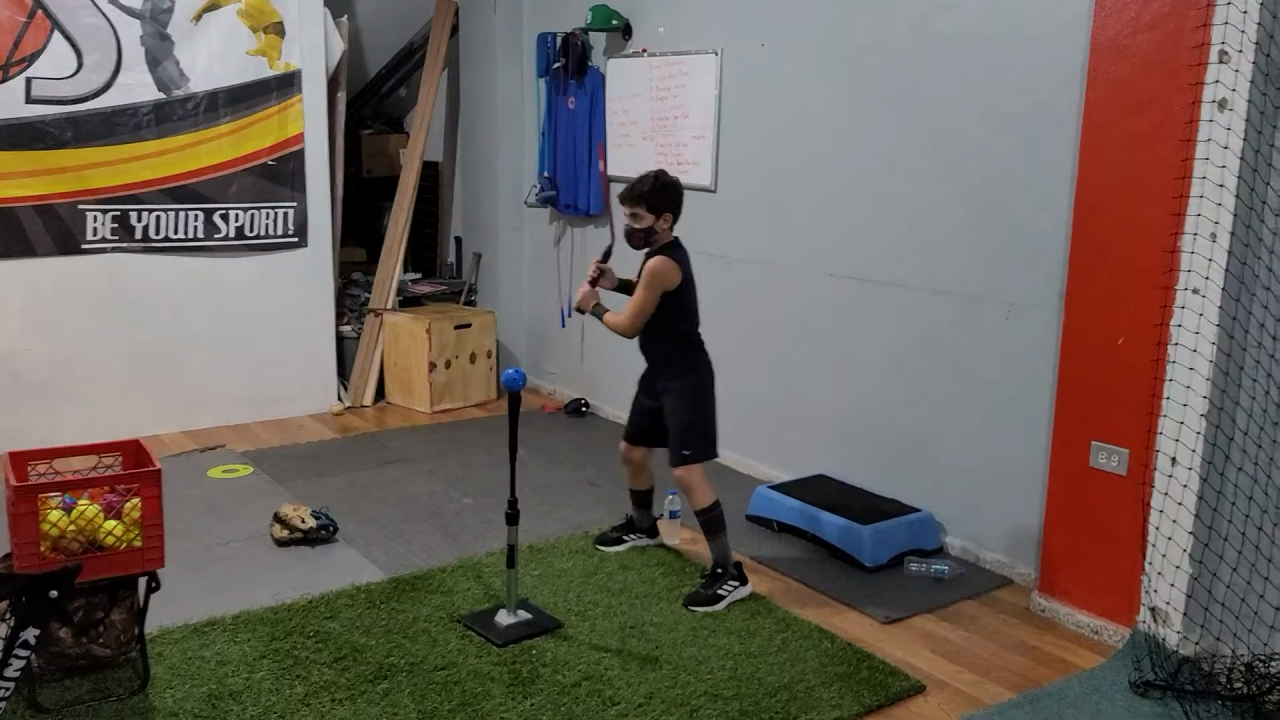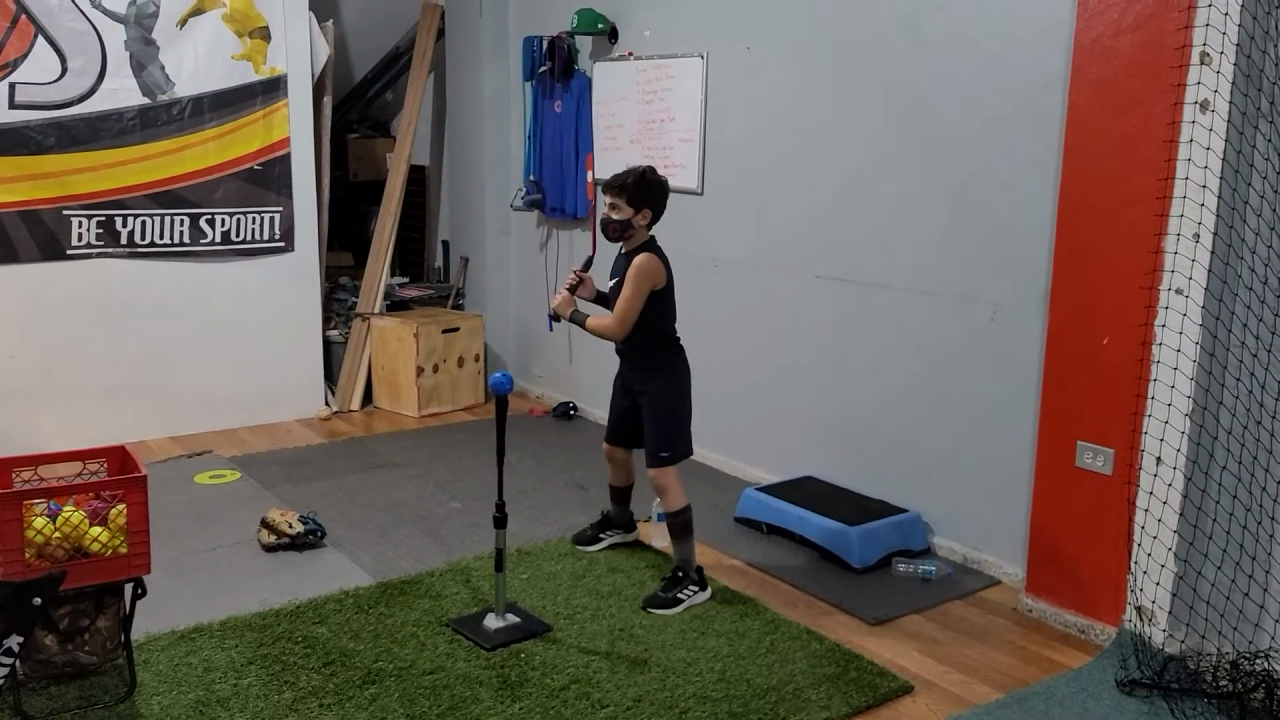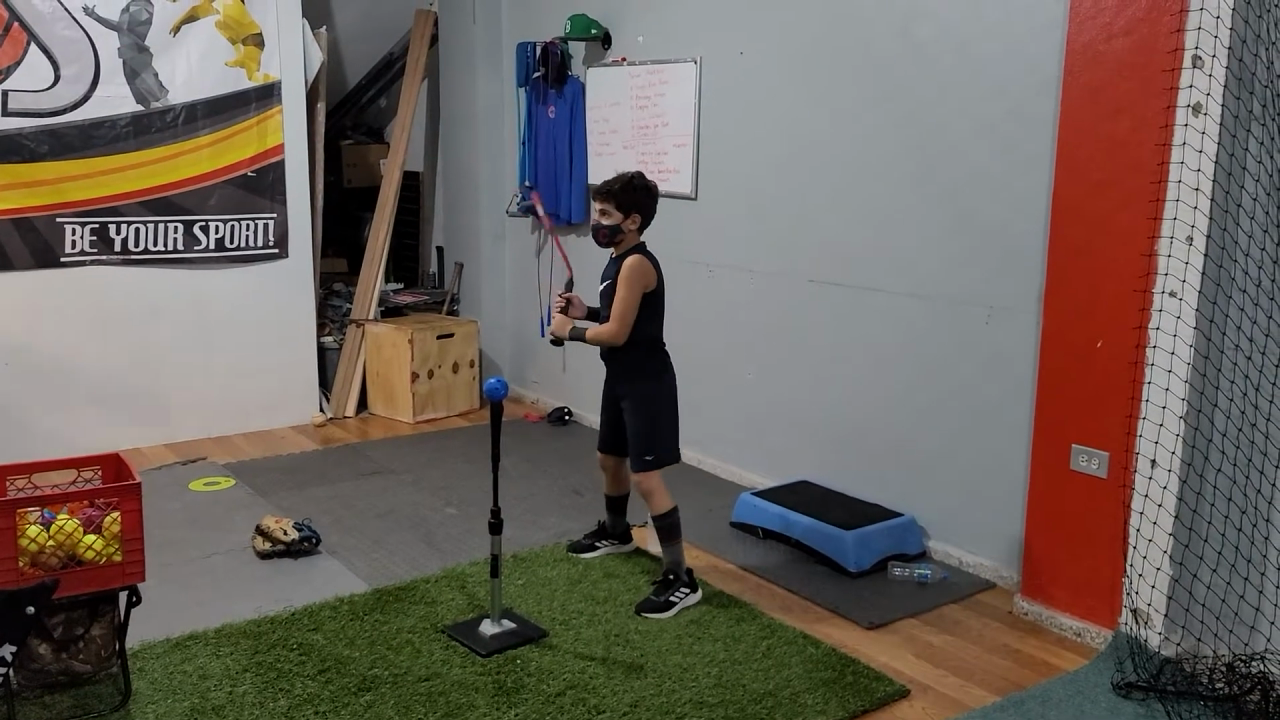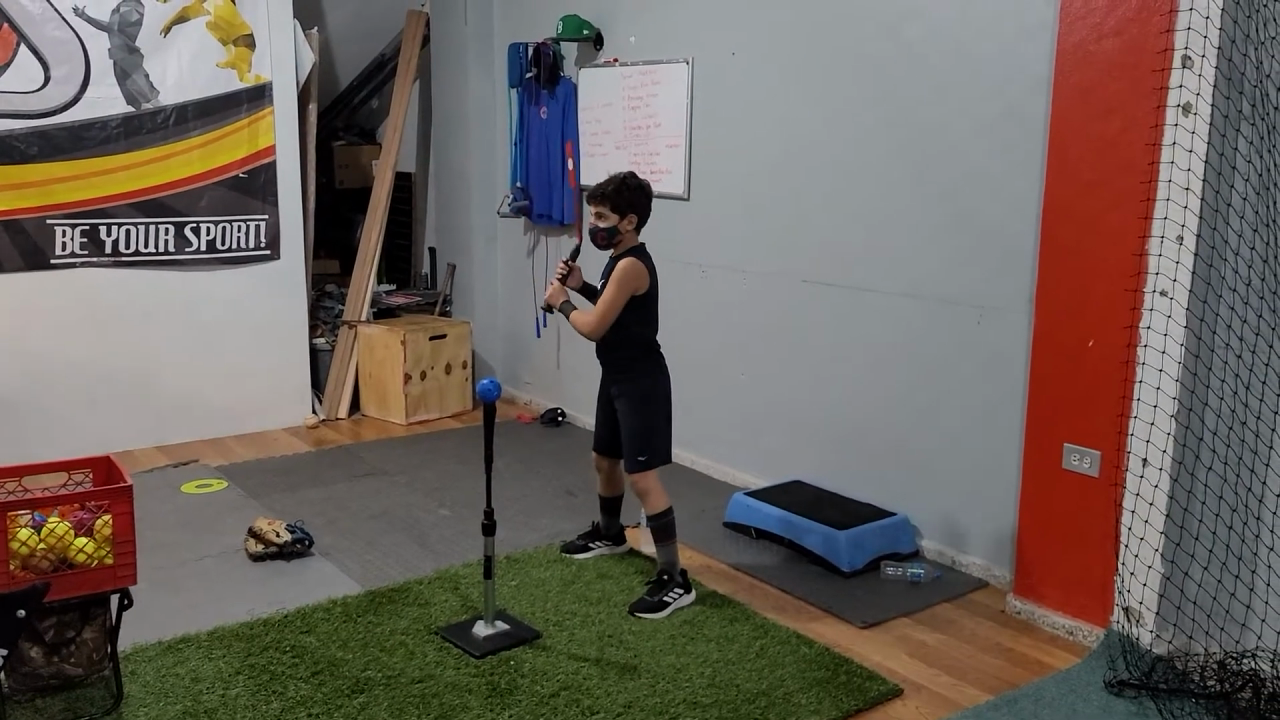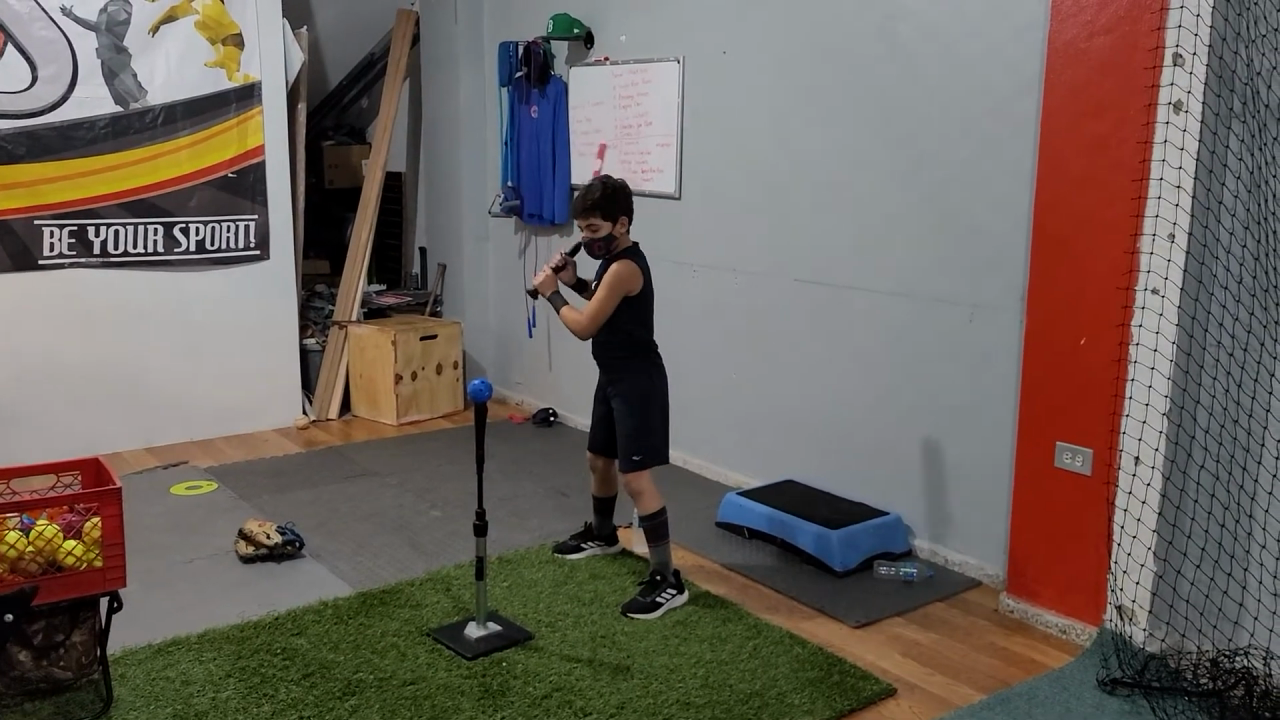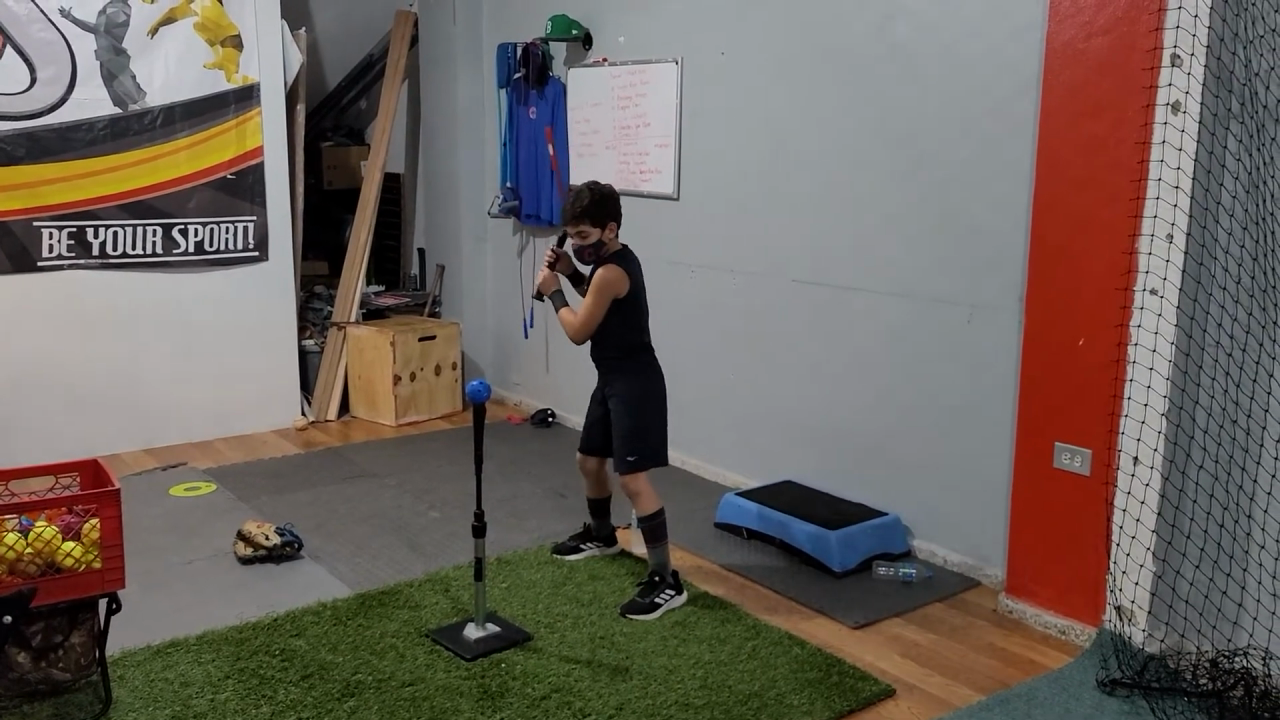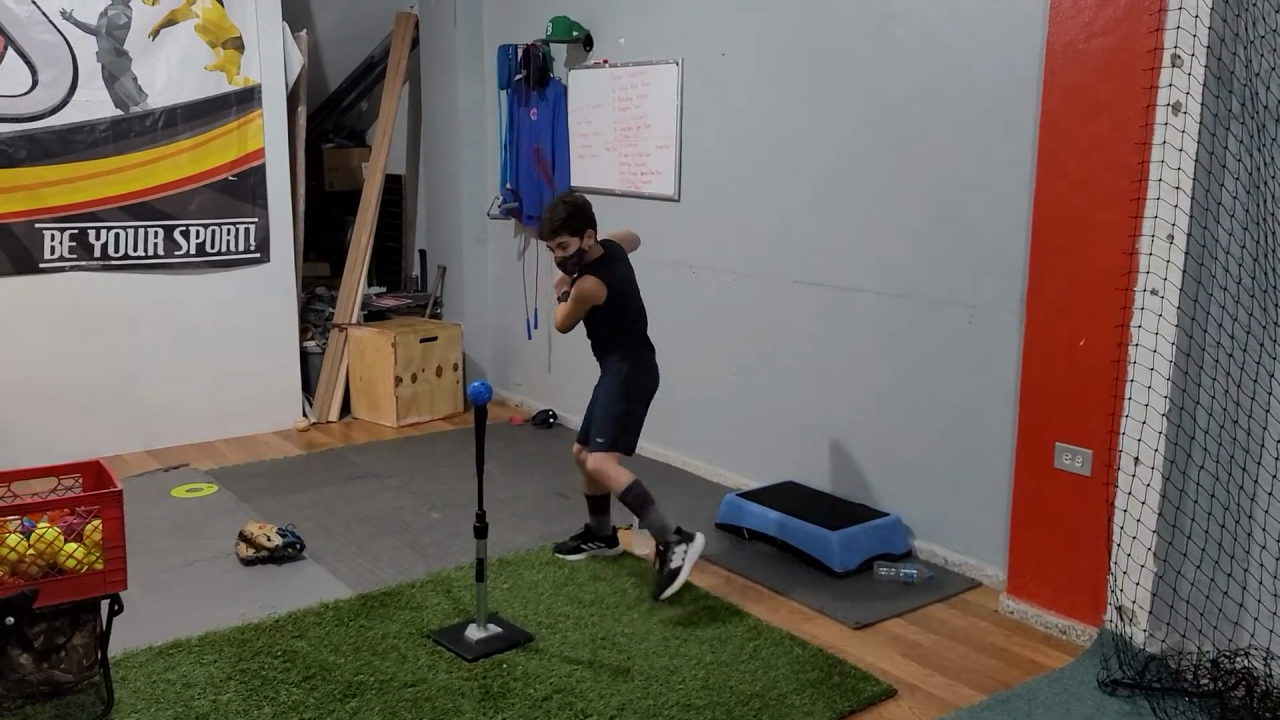
dt=0.7s
person 1, frame 1
left shoulder: (661, 263)
right shoulder: (664, 253)
left elbow: (630, 325)
left wrist: (594, 305)
right wrist: (617, 283)
left hip: (685, 378)
right hip: (660, 372)
left knee: (687, 473)
right knee: (631, 450)
left ankle: (728, 572)
right ankle: (641, 525)
person 1, frame 2
left shoulder: (646, 261)
right shoulder: (627, 253)
left elbow: (616, 328)
left wrist: (571, 311)
right wrist: (596, 294)
left hip: (662, 377)
right hip: (632, 371)
left knee: (662, 474)
right knee: (615, 449)
left ankle: (690, 577)
right ankle: (619, 522)
person 1, frame 3
left shoulder: (636, 263)
right shoulder: (619, 260)
left elbow: (616, 334)
left wrist: (571, 331)
right wrist: (587, 312)
left hip: (647, 383)
right hip: (621, 379)
left knee: (647, 478)
right knee: (610, 460)
left ankle: (681, 579)
right ankle: (615, 533)
person 1, frame 4
left shoulder: (630, 265)
right shoulder: (621, 260)
left elbow: (594, 328)
left wrist: (562, 301)
right wrist: (583, 287)
left hip: (640, 382)
right hip: (617, 377)
left knee: (642, 477)
right knee: (605, 460)
left ankle: (675, 579)
right ankle: (609, 534)
person 1, frame 5
left shoulder: (624, 267)
right shoulder: (618, 260)
left elbow: (584, 326)
left wrist: (552, 293)
right wrist: (575, 282)
left hip: (638, 381)
right hip: (614, 377)
left knee: (636, 478)
right knee: (600, 459)
left ankle: (668, 580)
right ankle: (602, 534)
person 1, frame 6
left shoulder: (611, 271)
right shoulder: (615, 261)
left elbow: (578, 330)
right elbow: (597, 302)
left wrist: (553, 291)
right wrist: (572, 273)
left hip: (634, 383)
right hip: (613, 379)
left knee: (633, 479)
right knee: (589, 460)
left ankle: (666, 581)
right ankle: (601, 534)
person 1, frame 7
left shoulder: (589, 282)
right shoulder: (611, 249)
left elbow: (563, 323)
right elbow: (632, 237)
left wrist: (564, 292)
left hip: (629, 371)
right hip: (621, 368)
left knee: (599, 462)
right knee: (583, 452)
left ankle: (676, 541)
right ankle: (601, 534)
